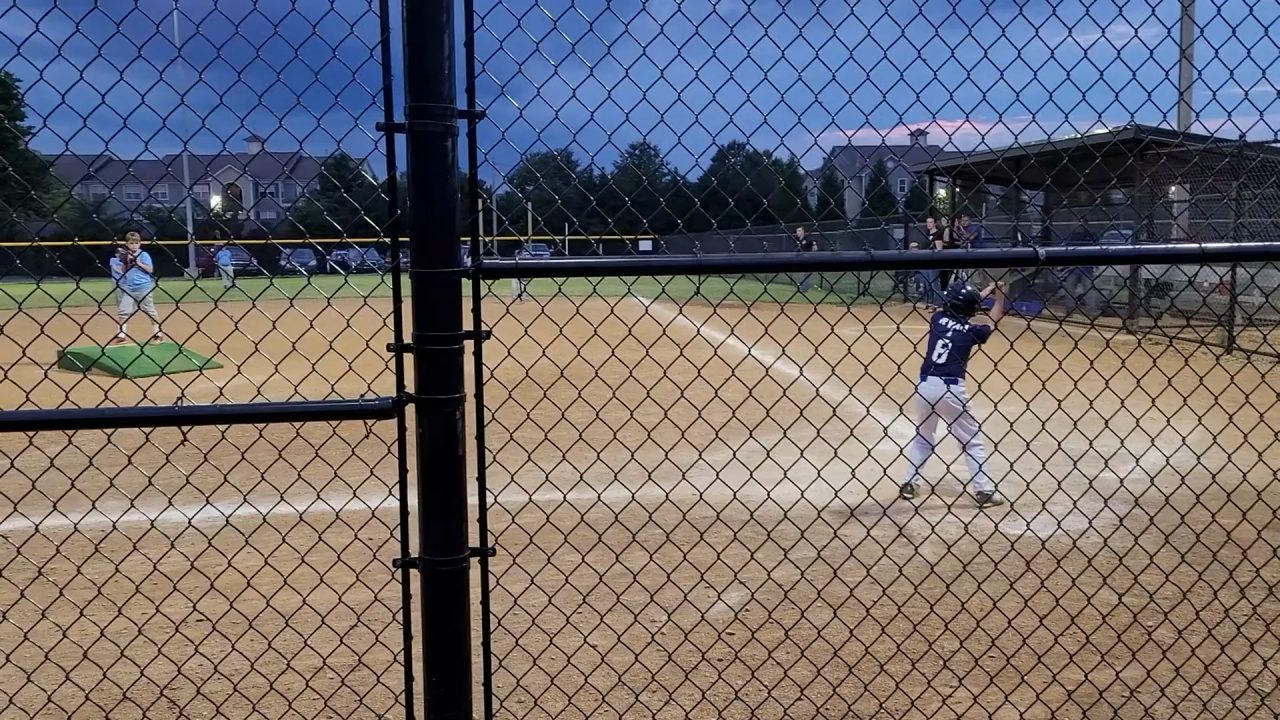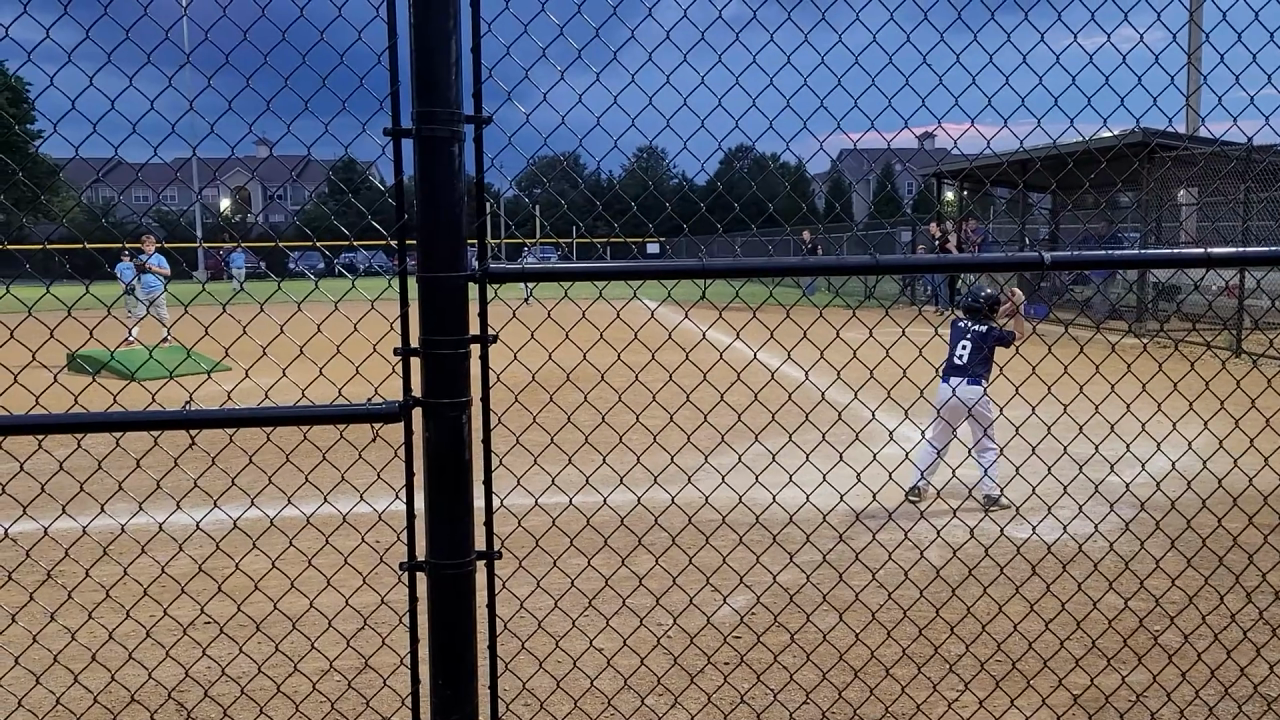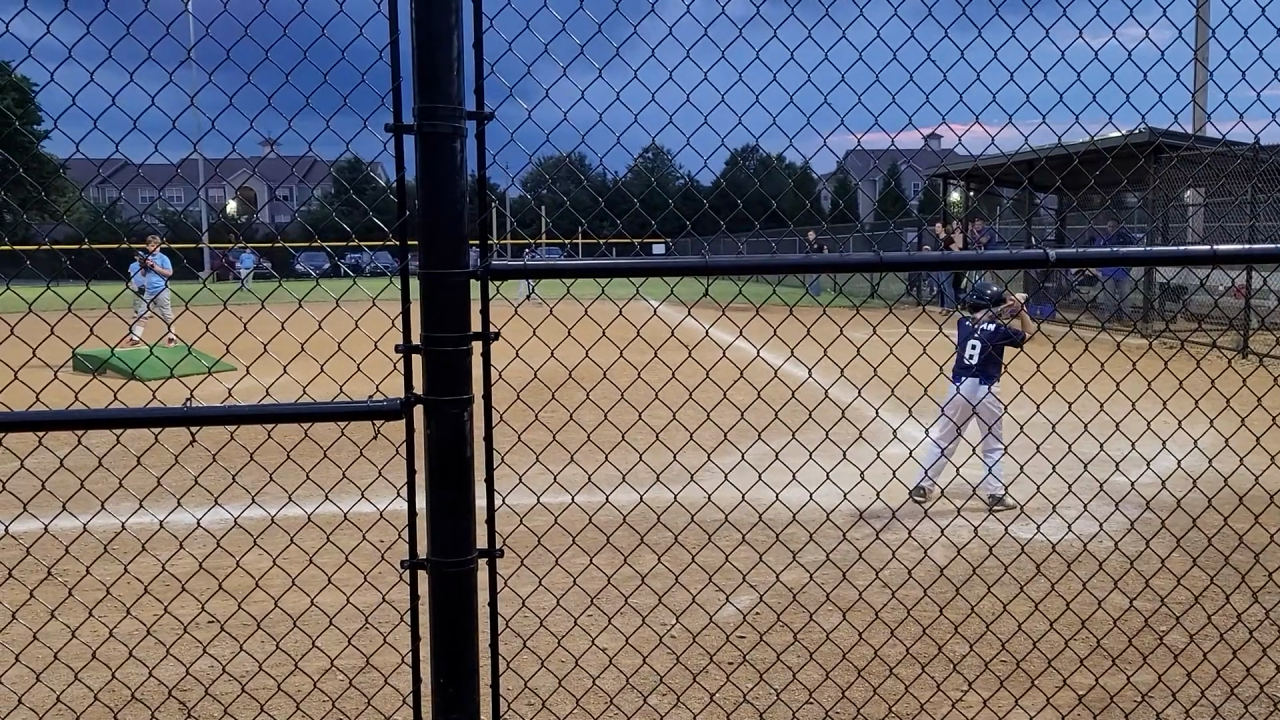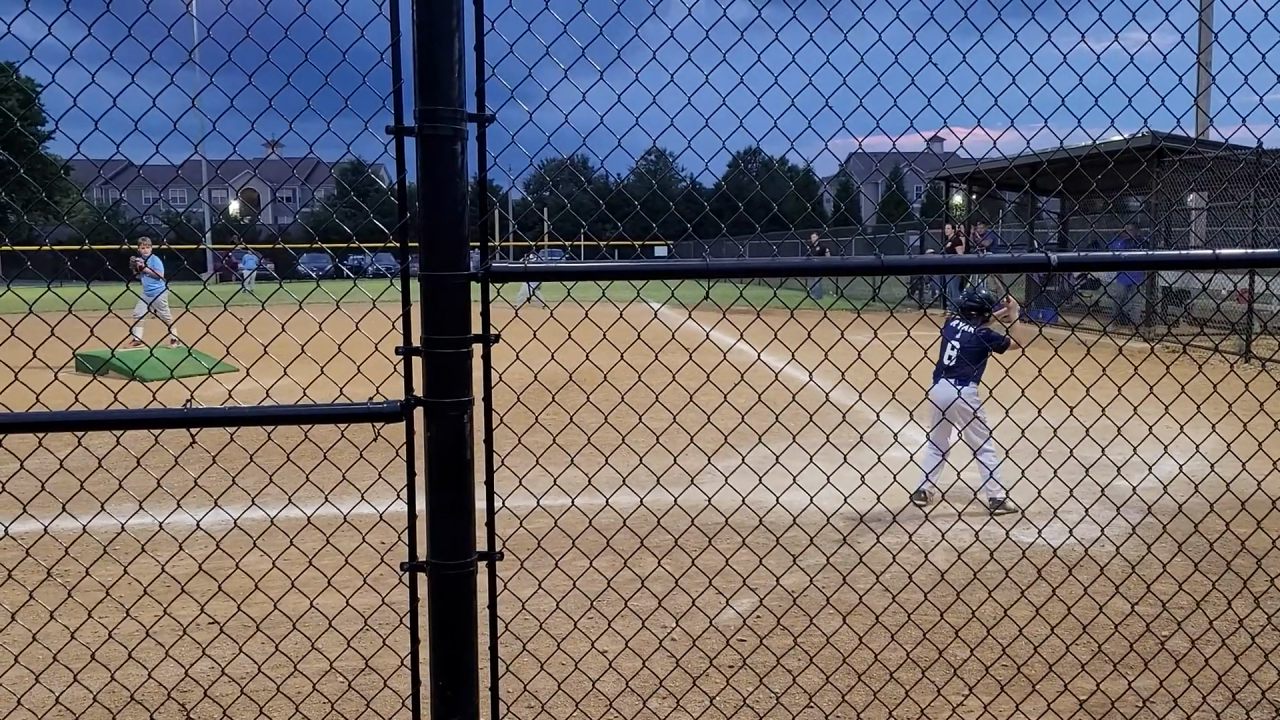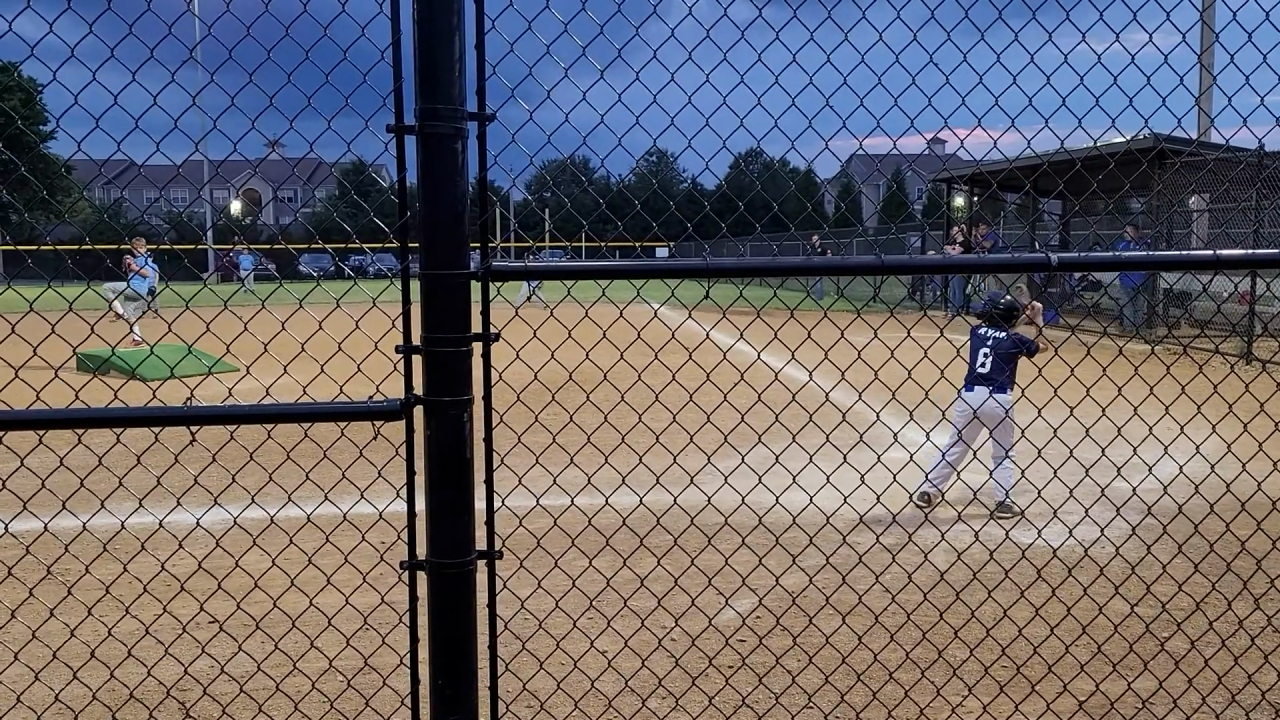
dt=0.7s
person 1, frame 1
left shoulder: (937, 319)
right shoulder: (971, 331)
left elbow: (955, 310)
right elbow: (992, 324)
left wrist: (983, 293)
right wrist: (1000, 298)
left hip: (926, 384)
right hip: (952, 388)
left knee: (922, 437)
right knee: (972, 441)
left ankle: (909, 484)
right ankle: (984, 491)
person 1, frame 2
left shoulder: (957, 324)
right shoulder: (991, 332)
right elbow: (1019, 334)
left wrist: (1007, 306)
right wrist: (1018, 306)
left hip: (947, 387)
right hip: (974, 390)
left knee: (935, 440)
right knee: (986, 445)
left ankle: (917, 488)
right ankle: (991, 495)
person 1, frame 3
left shoulder: (964, 323)
right shoulder: (1000, 330)
right elbow: (1029, 334)
left wrist: (1010, 307)
right wrist: (1020, 309)
left hip: (959, 387)
right hip: (985, 390)
left knee: (942, 440)
right knee: (993, 445)
left ankle: (923, 487)
right ankle: (996, 495)
person 1, frame 4
left shoulder: (951, 323)
right shoulder: (983, 334)
right elbow: (1019, 342)
left wrist: (1003, 312)
right wrist: (1013, 314)
left hip: (939, 387)
right hip: (964, 391)
left knee: (937, 443)
right knee: (984, 446)
left ankle: (924, 491)
right ankle: (997, 498)
person 1, frame 5
left shoulder: (976, 331)
right shoulder: (1013, 339)
right elbow: (1043, 347)
left wrist: (1024, 318)
right wrist: (1037, 319)
left hip: (969, 395)
right hip: (998, 399)
left knee: (954, 448)
right knee: (1003, 452)
left ankle: (927, 492)
right ankle: (1004, 502)
